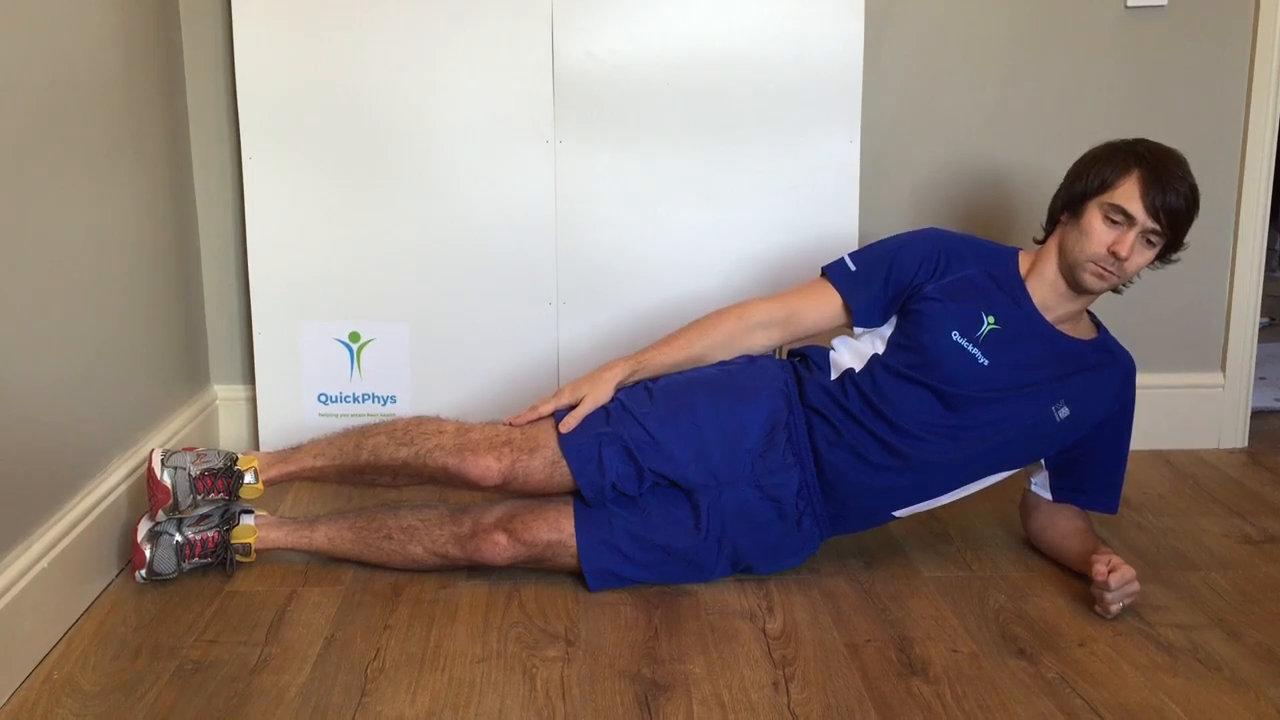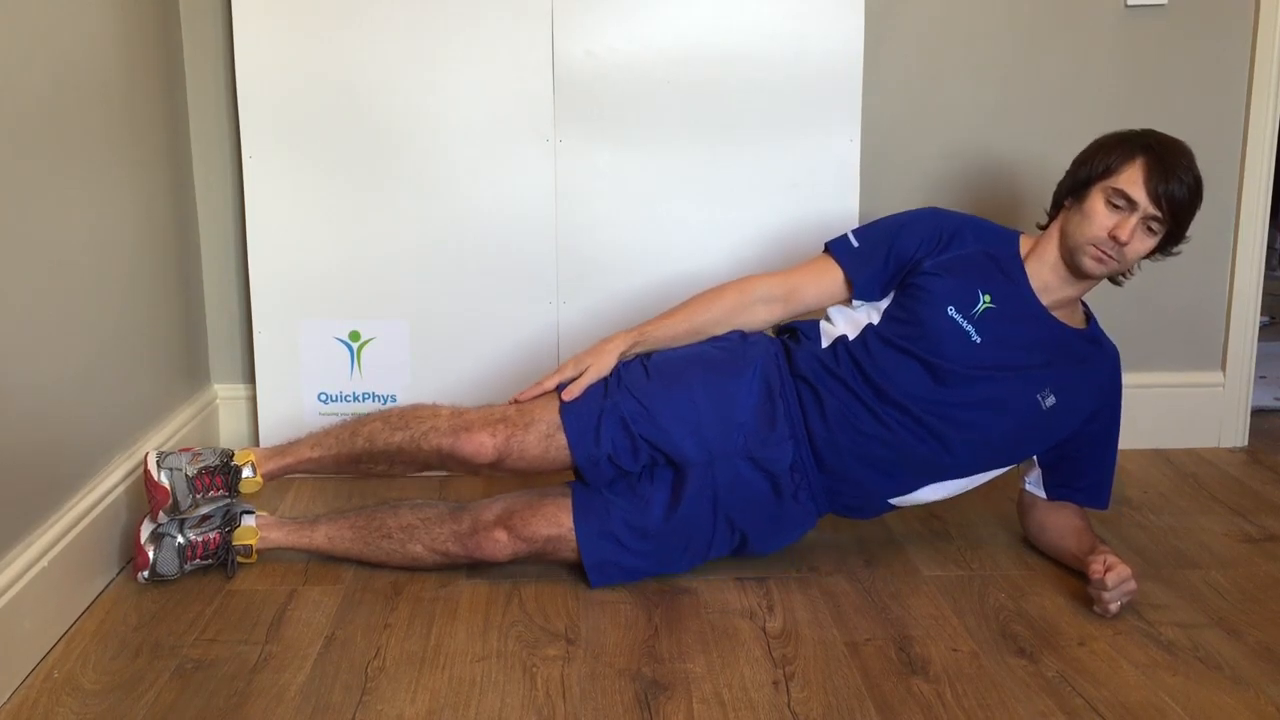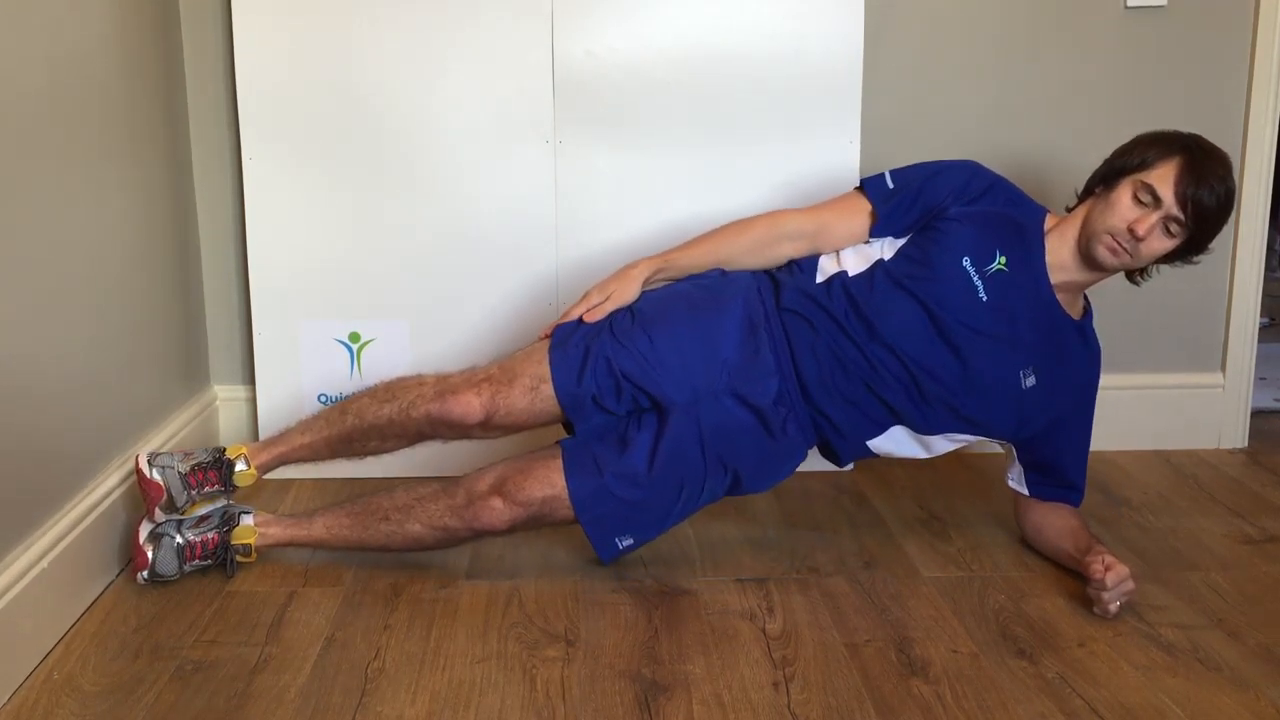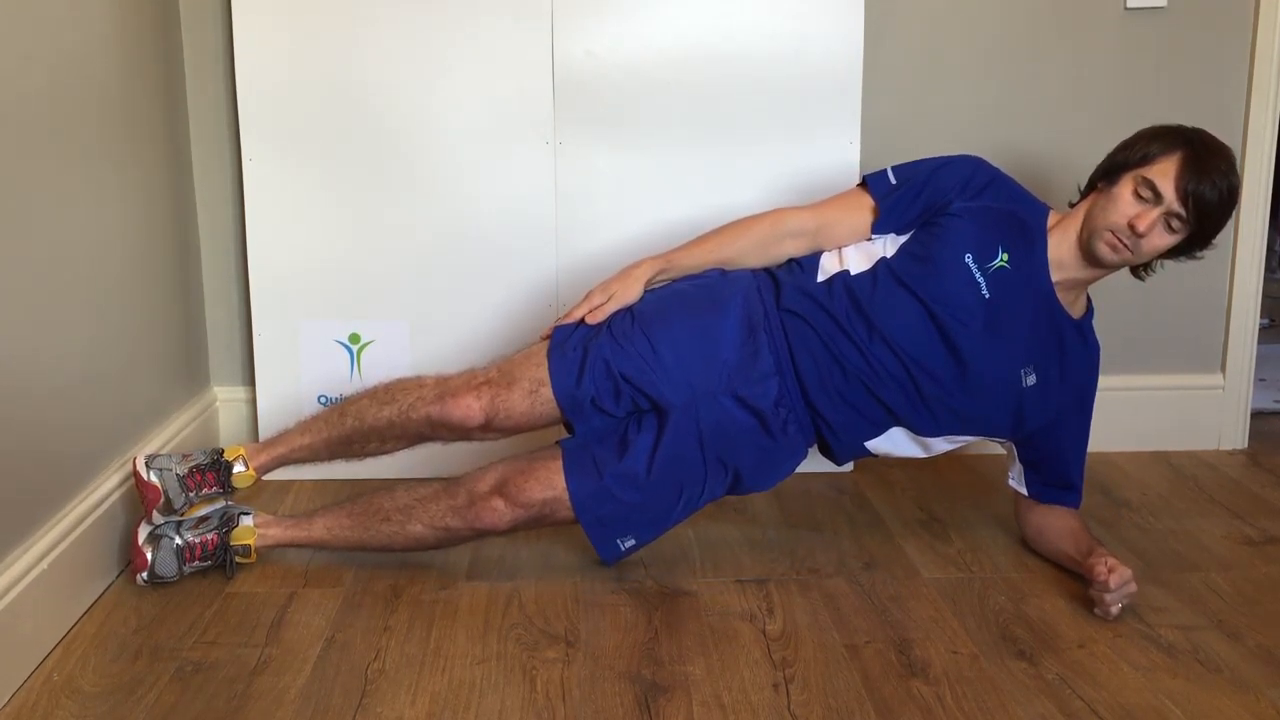
dt=0.7s
person 1, frame 1
left shoulder: (1102, 384)
right shoulder: (950, 261)
left elbow: (1051, 508)
right elbow: (777, 317)
left wrist: (1099, 560)
right wrist: (619, 369)
left hip: (775, 520)
right hip: (750, 424)
left knee: (502, 538)
right knee: (492, 461)
left ankle: (251, 536)
right ankle: (241, 474)
person 1, frame 2
left shoulder: (1089, 378)
right shoulder: (953, 242)
left elbow: (1050, 507)
right elbow: (777, 293)
left wrist: (1097, 560)
right wrist: (623, 340)
left hip: (769, 495)
right hip: (742, 398)
left knee: (504, 534)
right knee: (481, 438)
left ankle: (250, 537)
right ankle: (241, 469)
person 1, frame 3
left shoulder: (1068, 368)
right shoulder: (978, 199)
left elbow: (1044, 505)
right elbow: (806, 228)
left wrist: (1094, 560)
right wrist: (646, 269)
left hip: (753, 432)
right hip: (730, 333)
left knee: (498, 501)
right knee: (471, 401)
left ankle: (245, 534)
right ankle: (238, 466)
person 1, frame 4
left shoulder: (1066, 366)
right shoulder: (979, 193)
left elbow: (1045, 504)
right elbow: (808, 226)
left wrist: (1095, 561)
right wrist: (648, 268)
left hip: (755, 434)
right hip: (731, 330)
left knee: (501, 501)
right knee: (471, 403)
left ankle: (244, 535)
right ankle: (235, 467)
